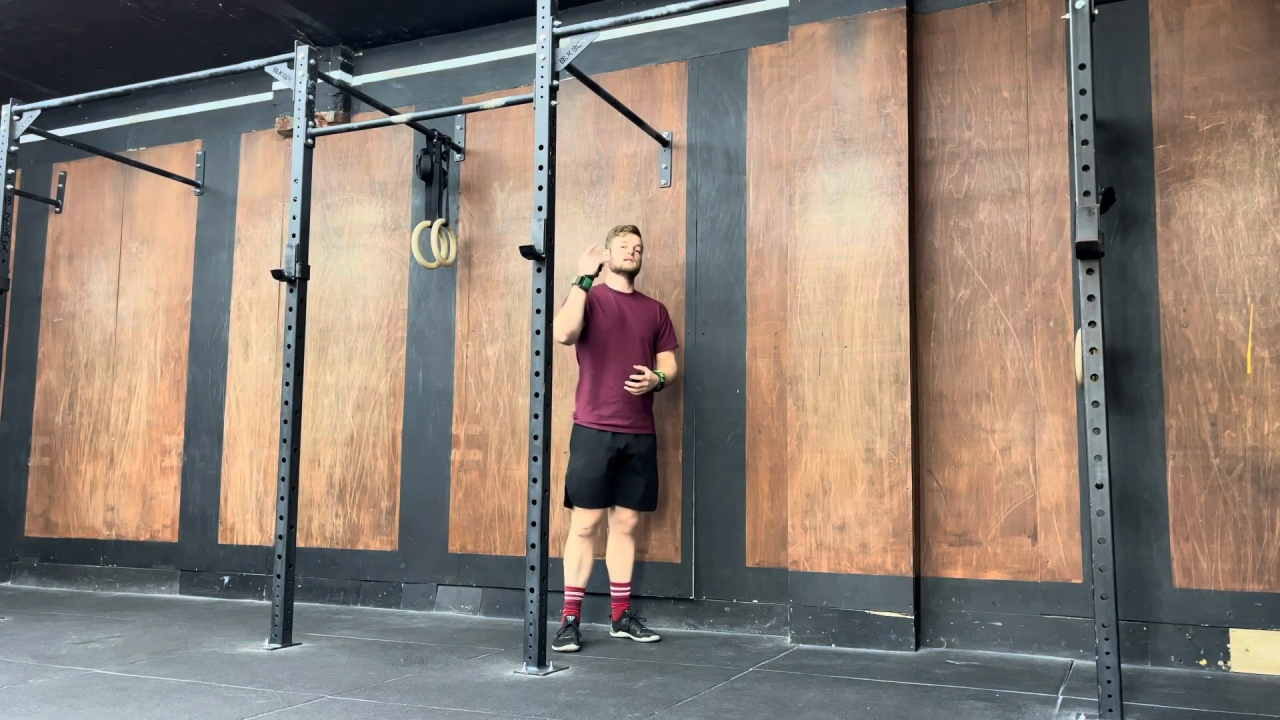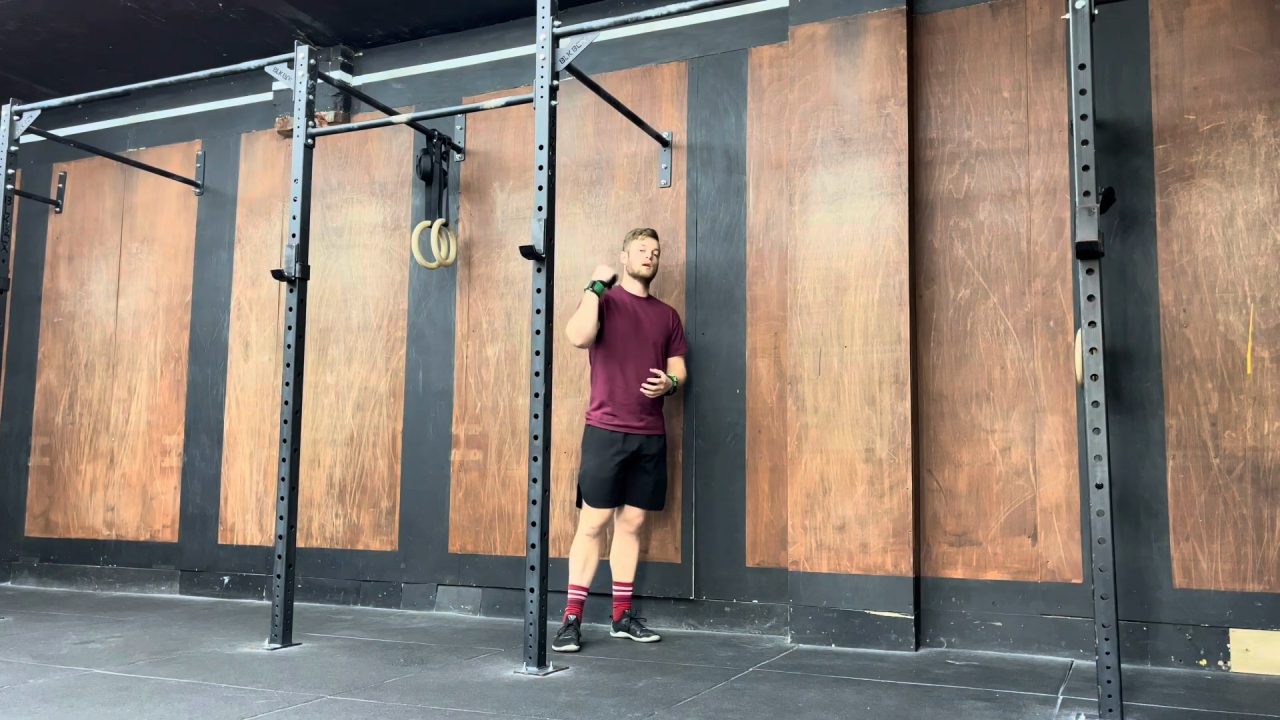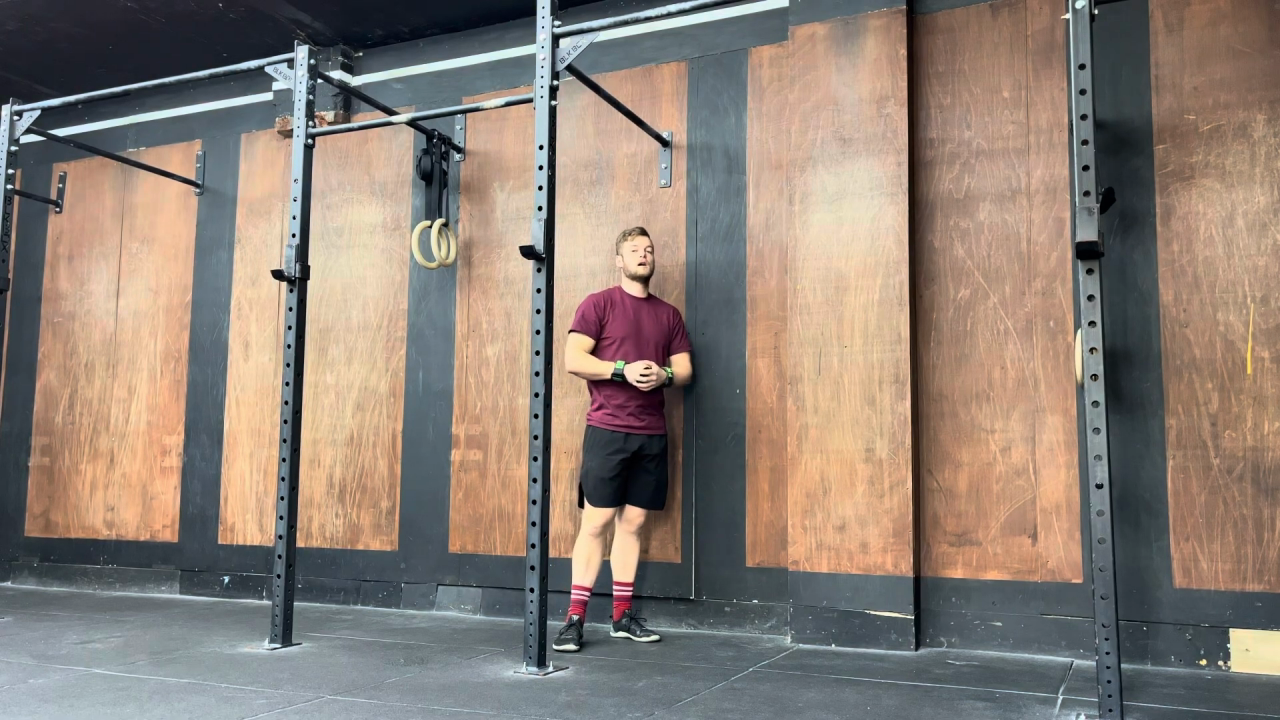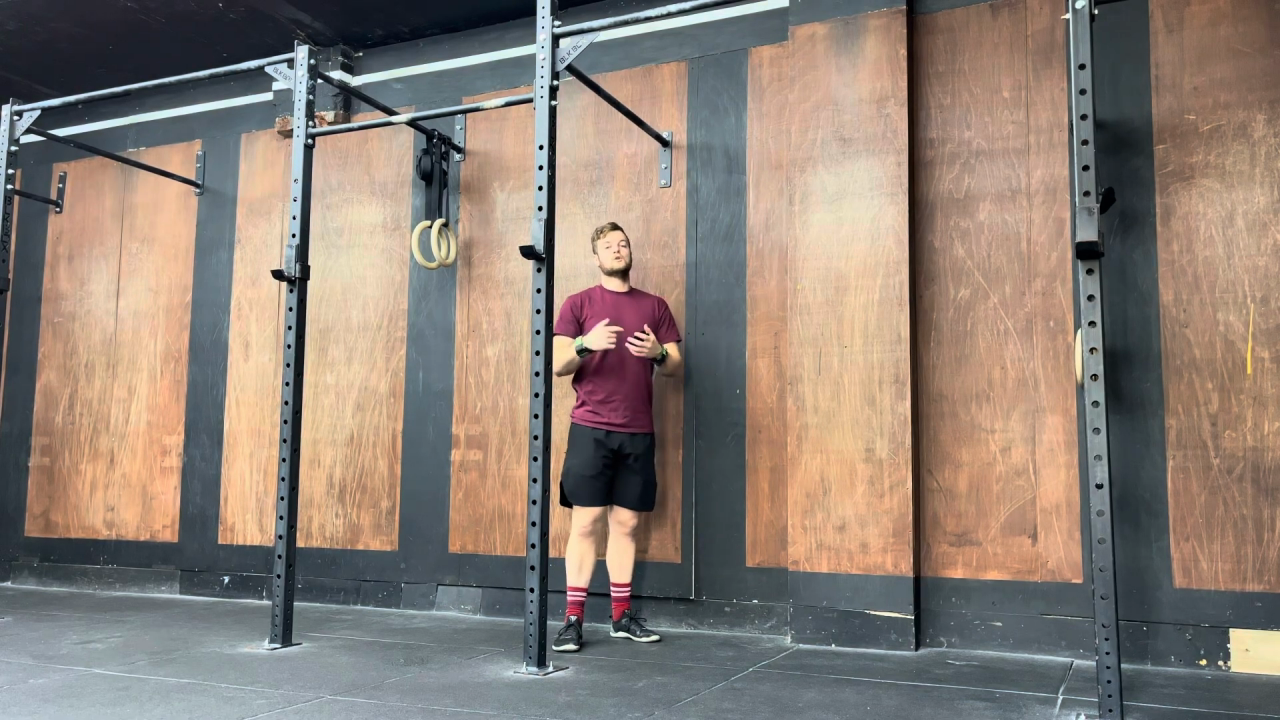
dt=0.5s
person 1, frame 1
left shoulder: (655, 309)
right shoulder: (584, 297)
left elbow: (670, 365)
right elbow: (562, 334)
left wrist: (656, 379)
right wrist: (584, 279)
left hip: (640, 433)
right hip: (594, 429)
left knee: (625, 523)
right knee: (585, 524)
left ankle: (622, 615)
right ankle: (570, 618)
person 1, frame 2
left shoulder: (667, 314)
right shoulder: (603, 298)
left elbow: (679, 369)
right elbow: (578, 337)
left wrist: (670, 384)
right wrist: (596, 286)
left hip: (650, 435)
right hip: (606, 429)
left knee: (631, 523)
right knee: (593, 522)
left ankle: (622, 615)
right ankle: (572, 618)
person 1, frame 3
left shoulder: (669, 314)
right shoulder: (598, 304)
left elbow: (685, 370)
right elbow: (573, 360)
left wrist: (664, 376)
right wrist: (623, 370)
left hip: (651, 435)
right hip: (607, 430)
left knee: (632, 523)
right knee: (596, 522)
left ankle: (622, 615)
right ankle: (574, 618)
person 1, frame 4
left shoulder: (655, 305)
right shoulder: (578, 303)
left elbow: (674, 366)
right elbow: (558, 366)
left wrist: (658, 353)
right wrist: (584, 346)
left hip: (637, 432)
right hip: (590, 429)
left knee: (626, 523)
right knee: (585, 523)
left ankle: (622, 615)
right ankle: (573, 619)
